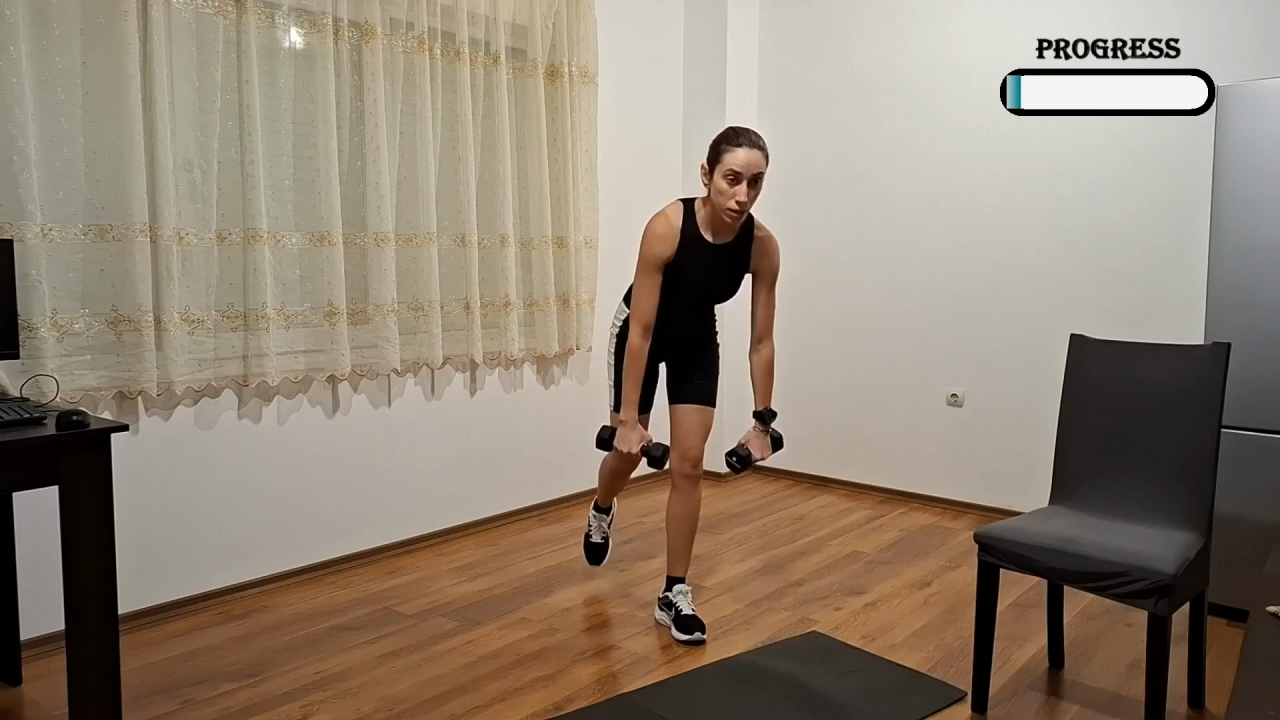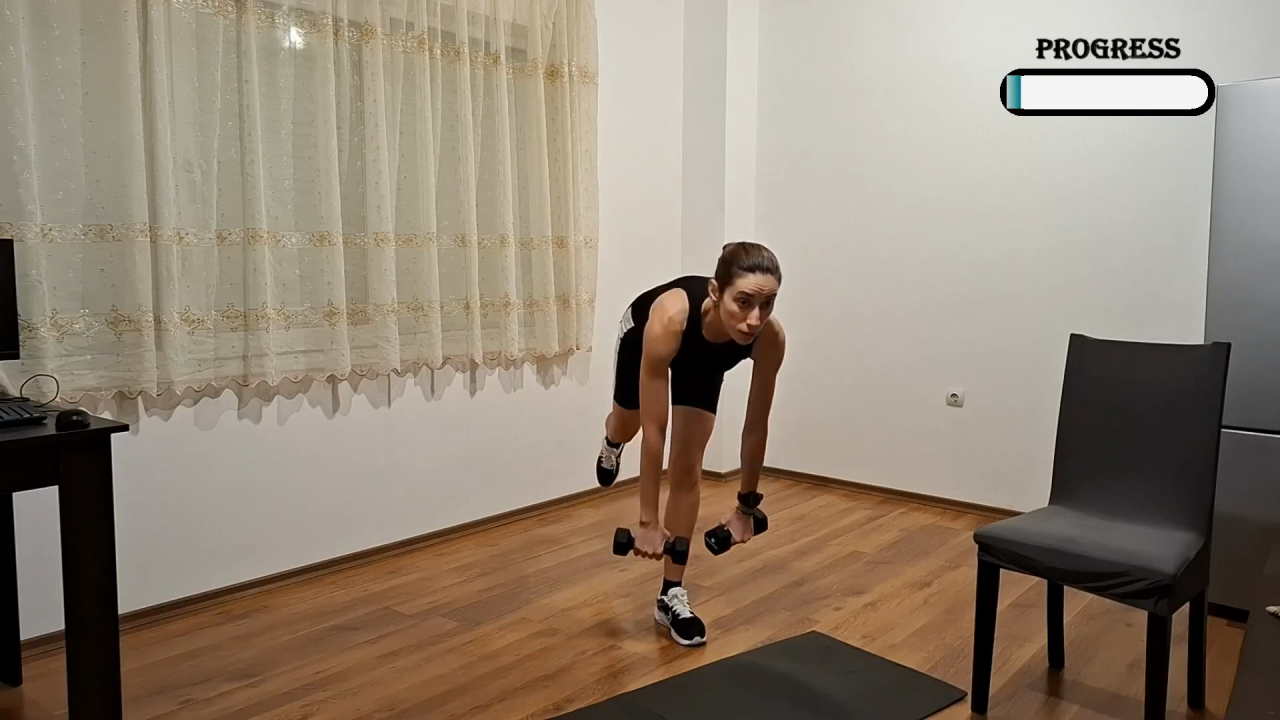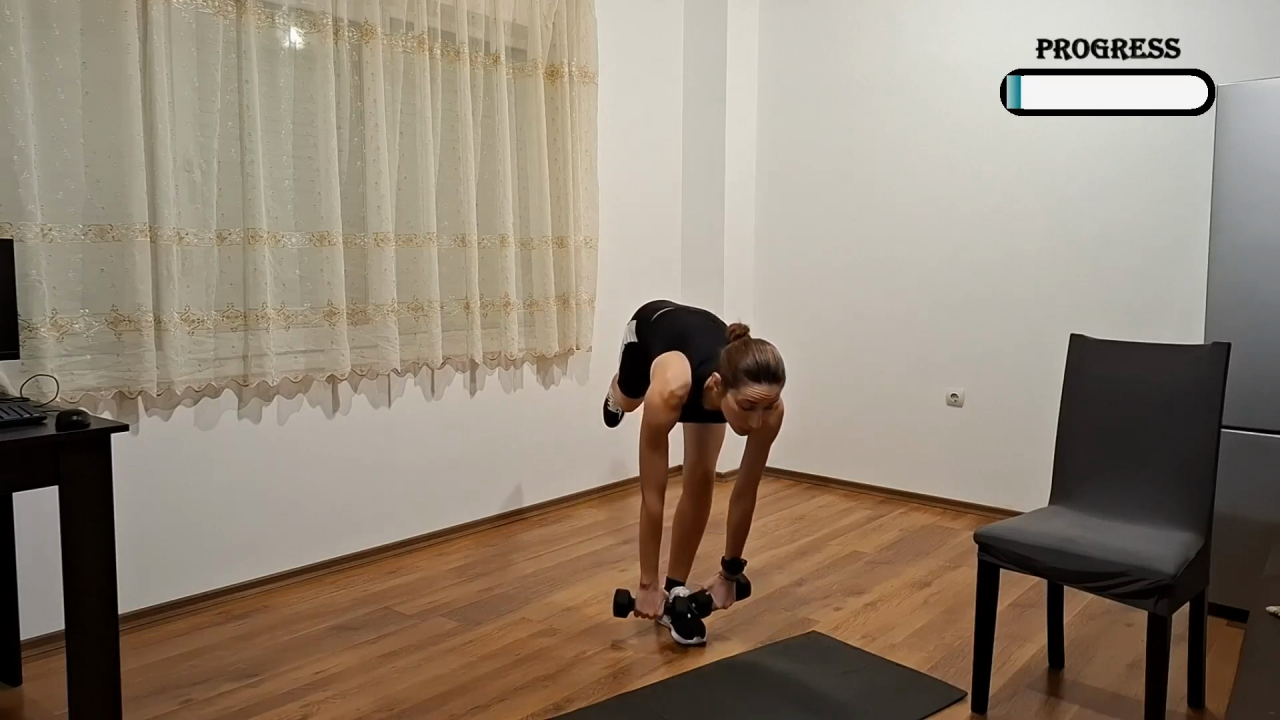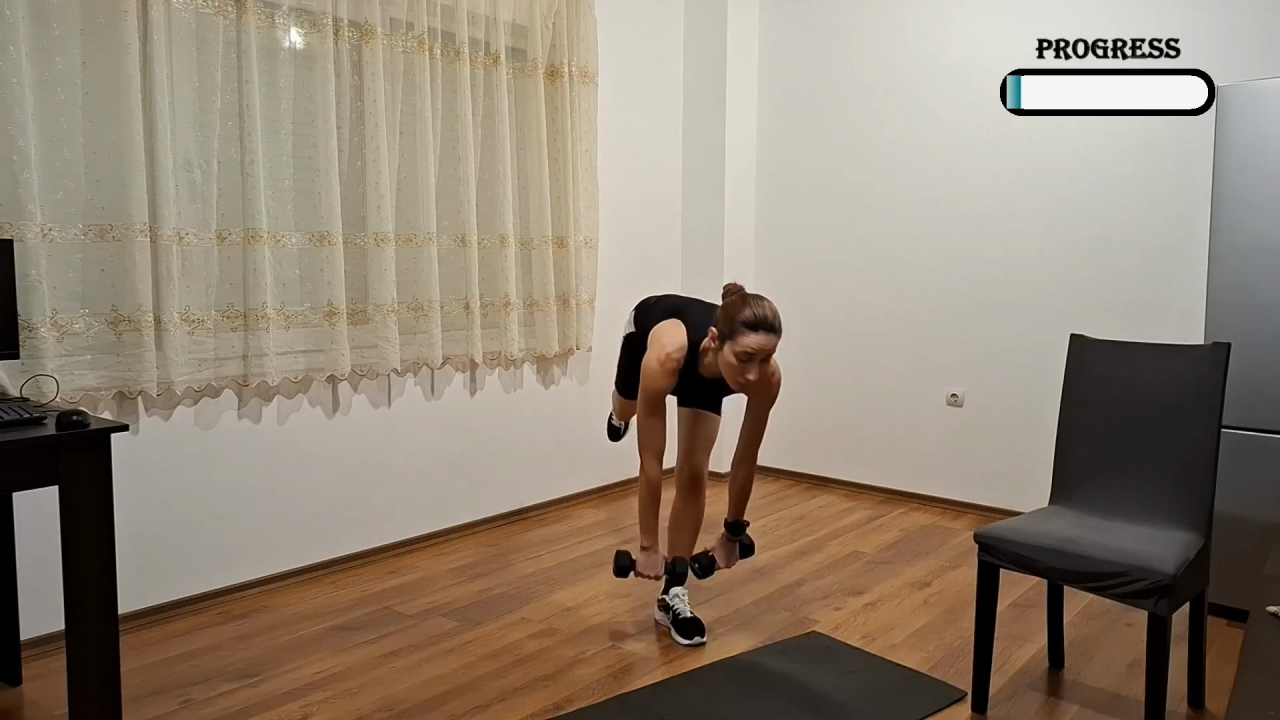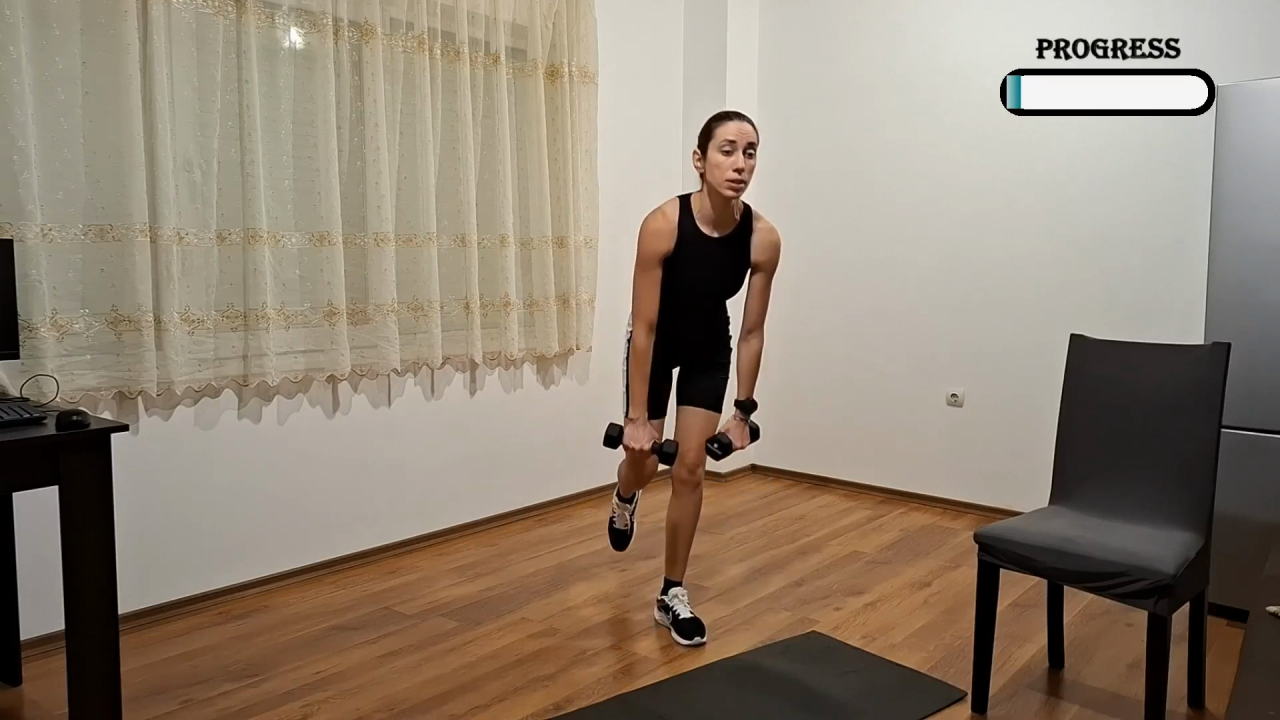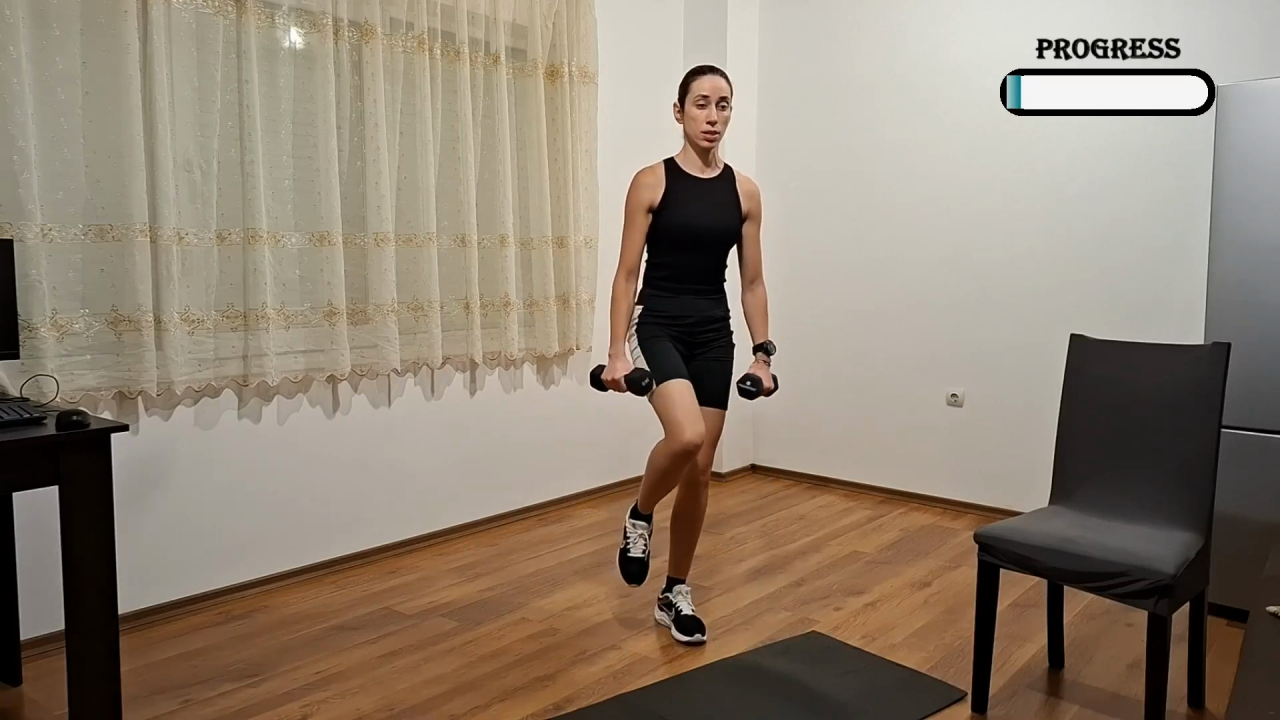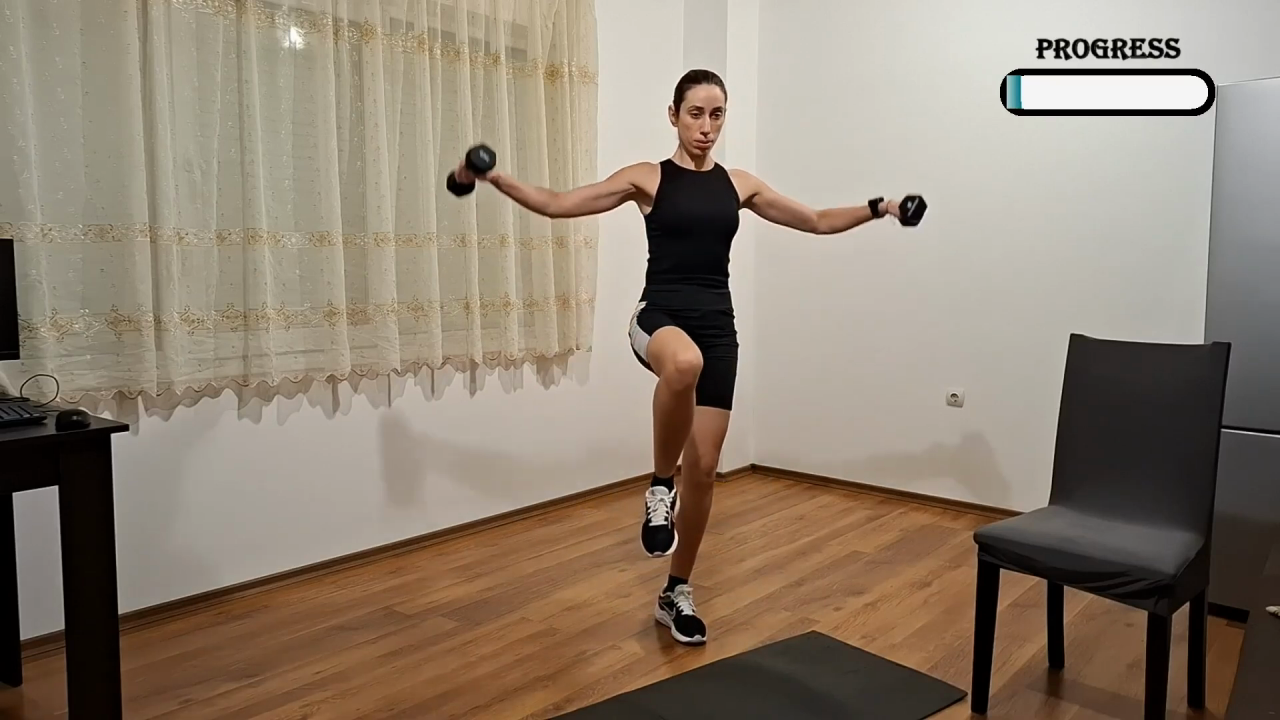
dt=0.7s
person 1, frame 1
left shoulder: (762, 244)
right shoulder: (666, 226)
left elbow: (761, 341)
right elbow: (641, 330)
left wrist: (763, 419)
right wrist: (628, 420)
left hip: (698, 341)
right hip: (642, 336)
left knee: (689, 463)
right knee: (628, 452)
left ankle: (674, 593)
right ankle: (602, 510)
person 1, frame 2
left shoulder: (770, 337)
right shoulder: (669, 319)
left elbow: (756, 427)
right elbow: (654, 432)
left wrist: (746, 505)
right wrist: (647, 520)
left hip: (703, 363)
right hip: (641, 330)
left knee: (687, 467)
right knee: (627, 425)
left ankle: (671, 594)
right ankle: (612, 443)
person 1, frame 3
left shoulder: (768, 405)
right shoulder: (670, 390)
left elbow: (745, 493)
right elbow: (653, 497)
left wrist: (730, 572)
right wrist: (647, 584)
left hip: (705, 330)
right hip: (652, 326)
left knee: (701, 479)
right knee: (628, 402)
left ankle: (676, 591)
right ankle: (616, 398)
person 1, frame 4
left shoulder: (766, 376)
right shoulder: (665, 354)
left elbow: (746, 459)
right elbow: (651, 463)
left wrist: (732, 532)
right wrist: (648, 545)
right hip: (646, 320)
left knee: (692, 474)
right knee: (626, 408)
left ankle: (672, 596)
right ankle: (621, 412)
person 1, frame 5
left shoulder: (764, 238)
right shoulder: (663, 224)
left elbow: (751, 332)
right elbow: (644, 329)
left wrist: (742, 411)
right wrist: (636, 417)
left hip: (709, 350)
right hip: (658, 346)
left knee: (689, 470)
right knee: (644, 461)
left ankle: (673, 595)
right ankle: (625, 496)
person 1, frame 6
left shoulder: (744, 190)
right shoulder: (651, 181)
left elbow: (752, 281)
right elbow: (627, 273)
left wrist: (763, 351)
right wrist: (616, 351)
left hip: (714, 333)
right hip: (658, 326)
left knee: (699, 470)
right knee: (686, 435)
left ankle: (675, 594)
right ankle: (640, 514)
person 1, frame 7
left shoulder: (739, 183)
right shoulder: (647, 177)
left elbow: (816, 220)
right elbow: (559, 204)
left wrist: (877, 210)
right wrist: (496, 180)
left hip: (719, 327)
right hip: (659, 316)
left knee: (704, 469)
right knee: (683, 364)
left ankle: (676, 594)
right ankle: (660, 484)
